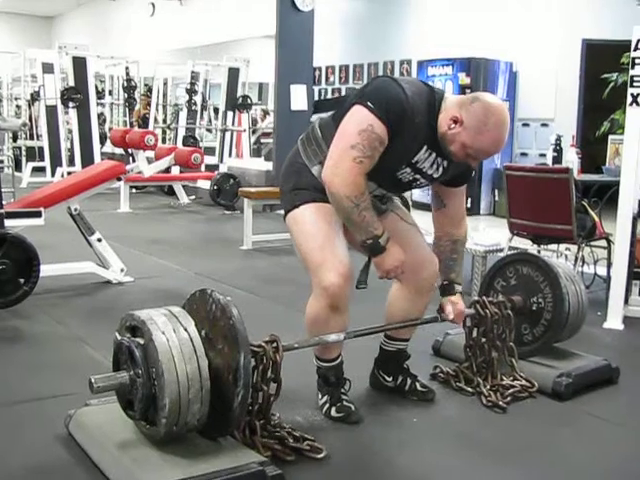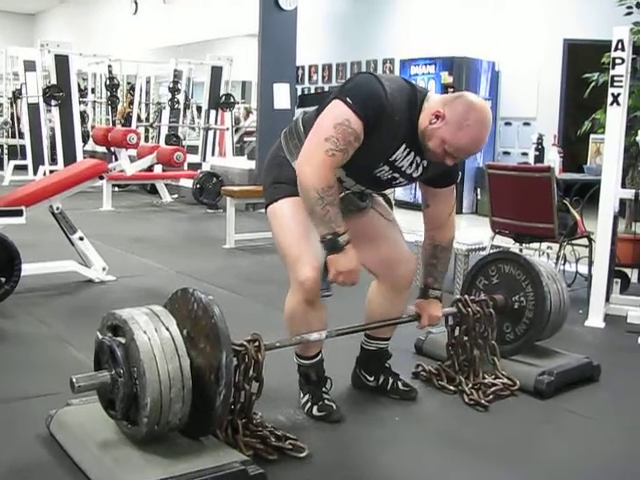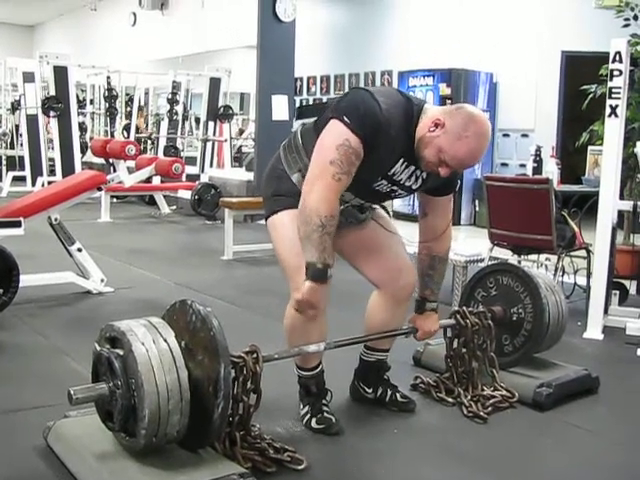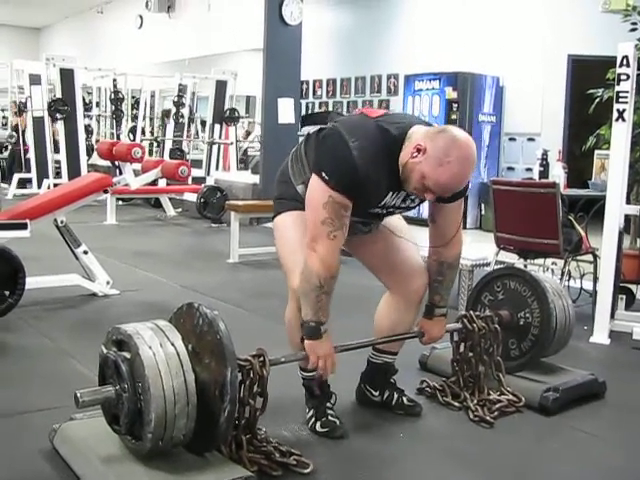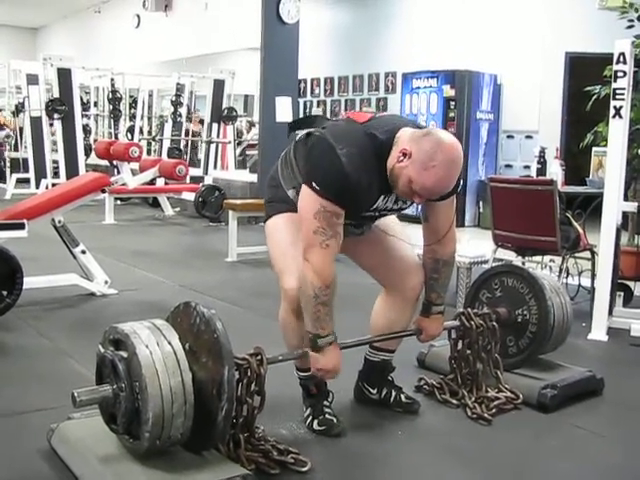
dt=0.7s
person 1, frame 1
left shoulder: (459, 158)
right shoulder: (394, 100)
left elbow: (451, 223)
right elbow: (338, 177)
left wrist: (451, 288)
right wrist: (380, 245)
left hip: (370, 193)
right hip: (315, 180)
left knee: (424, 270)
right knee: (334, 281)
left ankle: (389, 369)
right ankle: (330, 383)
person 1, frame 2
left shoulder: (444, 161)
right shoulder: (375, 97)
left elbow: (440, 226)
right elbow: (312, 168)
left wrist: (431, 294)
right wrist: (339, 245)
left hip: (351, 190)
right hip: (296, 177)
left knee: (402, 268)
right knee: (310, 276)
left ankle: (371, 367)
right ankle: (311, 381)
person 1, frame 3
left shoulder: (444, 164)
right shoulder: (372, 112)
left elbow: (435, 237)
right elbow: (319, 193)
left wrist: (428, 307)
right wrist: (317, 276)
left hip: (353, 201)
right hip: (296, 187)
left knee: (401, 279)
right knee: (308, 291)
left ankle: (369, 379)
right ankle: (312, 392)
person 1, frame 4
left shoulder: (446, 168)
right shoulder: (352, 153)
left elbow: (446, 243)
right elbow: (321, 251)
left wrist: (436, 311)
right wrist: (316, 333)
left hip: (367, 207)
right hip: (302, 193)
left knee: (413, 281)
right knee: (304, 287)
left ankle: (376, 381)
right ankle: (317, 395)
person 1, frame 5
left shoulder: (436, 167)
right shoulder: (341, 161)
left elbow: (440, 240)
right elbow: (317, 261)
left wrist: (434, 309)
right wrist: (323, 343)
left hip: (360, 207)
right hip: (294, 196)
left knee: (410, 279)
right knee: (299, 289)
left ankle: (374, 379)
right ankle: (313, 393)
